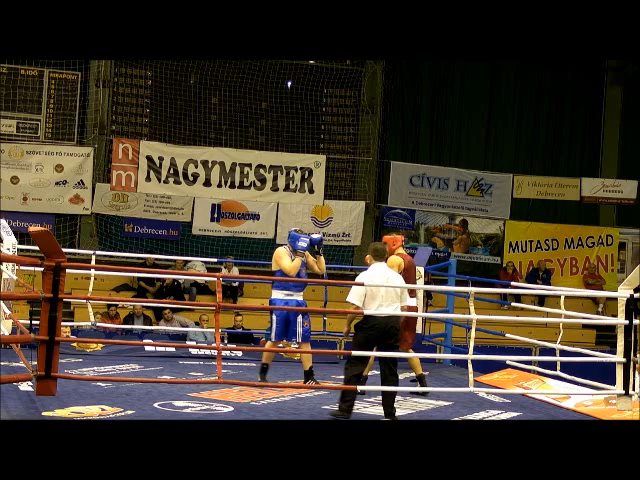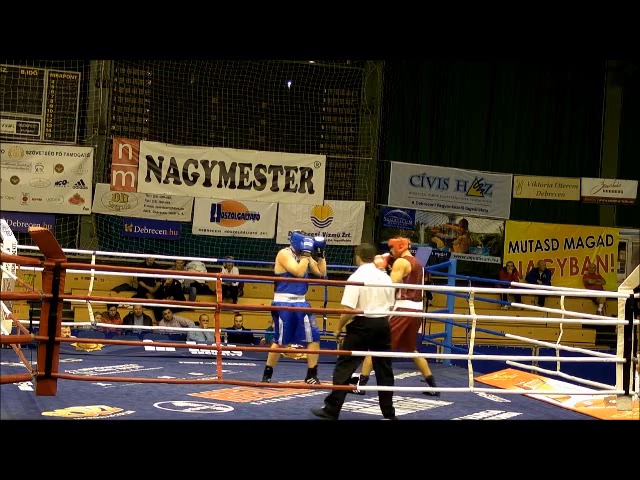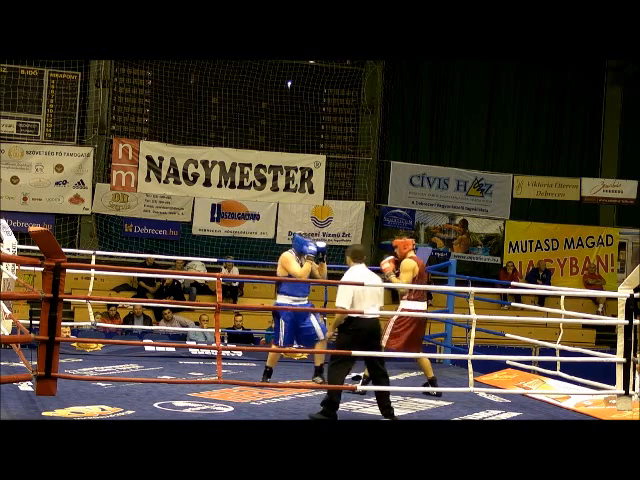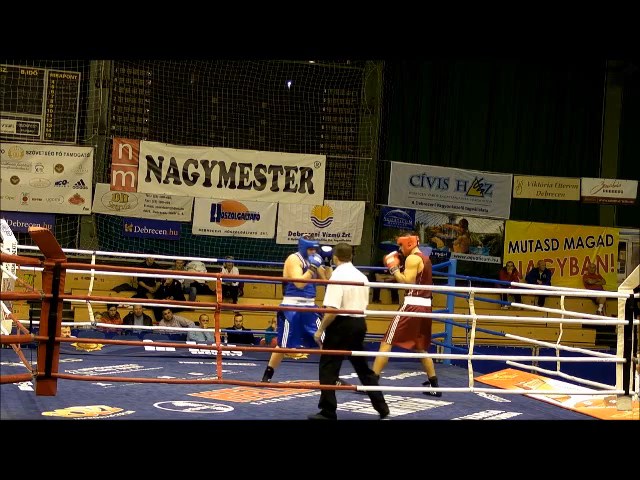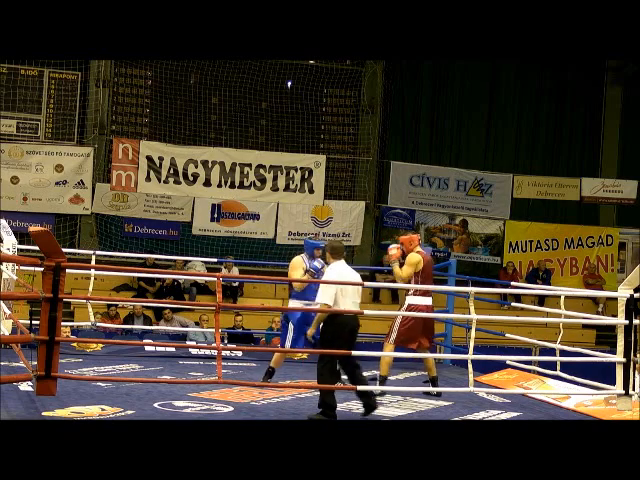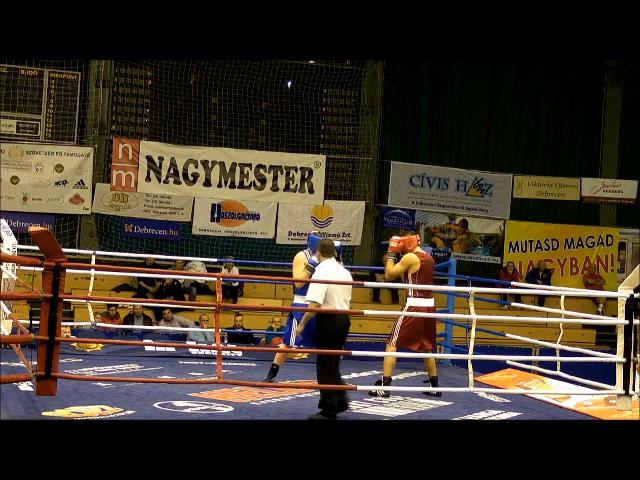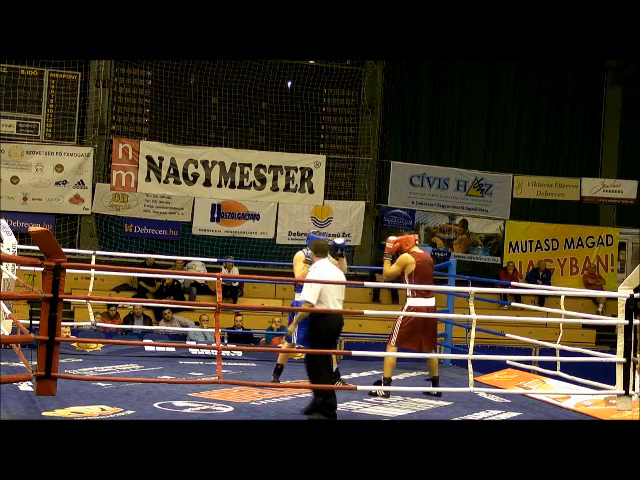
dt=0.1s
person 1, frame 1
left shoulder: (365, 276)
right shoulder: (397, 277)
left elbow: (355, 307)
right elbow: (404, 307)
left wrist: (347, 325)
left hip: (370, 323)
right hip: (392, 323)
left knee: (354, 365)
right knee: (389, 369)
left ankle: (345, 407)
right ankle: (389, 412)
person 1, frame 2
left shoulder: (356, 278)
right shoulder: (386, 278)
left elbow: (348, 308)
right elbow: (390, 306)
left wrist: (338, 327)
left hip: (362, 325)
right hip: (382, 324)
left knee: (344, 366)
right knee: (384, 369)
left ankle: (332, 408)
right ankle: (388, 411)
person 1, frame 3
left shoulder: (348, 278)
right shoulder: (375, 278)
left elbow: (342, 310)
left wrist: (331, 329)
left hip: (354, 326)
right hip: (373, 324)
left knee: (337, 366)
right knee: (378, 369)
left ankle: (329, 410)
right ankle: (387, 410)
person 1, frame 4
left shoulder: (337, 277)
right shoulder: (362, 277)
left elbow: (332, 310)
left wrist: (320, 329)
left hip: (342, 325)
right hip: (359, 323)
left knee: (328, 367)
right knee: (363, 368)
left ankle: (328, 411)
right ankle: (381, 407)
person 1, frame 5
left shoulder: (330, 275)
right shoulder: (354, 274)
left elbow: (325, 307)
left wrist: (314, 326)
left hip: (336, 322)
right hip: (352, 320)
left knee: (327, 366)
right knee: (350, 364)
left ankle: (328, 411)
right ankle: (369, 400)
person 1, frame 6
left shoulder: (321, 273)
right shoulder: (345, 272)
left elbow: (315, 305)
left wrist: (302, 324)
left hip: (328, 320)
right hip: (343, 319)
left knee: (325, 366)
right knee: (331, 364)
left ankle: (328, 409)
right ankle: (340, 402)
person 1, frame 7
left shoulder: (315, 273)
right shoulder: (338, 272)
left elbow: (308, 305)
left wrist: (294, 323)
left hip: (322, 320)
right hip: (336, 318)
left knee: (320, 365)
right knee: (314, 362)
left ankle: (328, 410)
right ankle: (319, 403)
person 2, frame 1
left shoulder: (394, 259)
right shoulder: (410, 260)
right wrist: (385, 264)
right hip: (412, 306)
right knee: (406, 347)
left ankle: (360, 382)
right ankle: (422, 381)
person 2, frame 2
left shoulder: (400, 262)
right shoulder: (416, 263)
right wrist: (391, 265)
left hip: (402, 308)
right hip: (416, 309)
right knee: (411, 349)
left ankle: (360, 383)
right ankle: (432, 385)
person 2, frame 3
left shoulder: (407, 263)
right shoulder: (419, 262)
left elbow: (403, 287)
left wrist: (389, 273)
right wrist: (396, 268)
left hip: (408, 309)
right hip: (421, 310)
left knee: (382, 345)
right knee: (416, 350)
left ankle: (364, 382)
right ankle: (433, 385)
person 2, frame 4
left shoulder: (413, 259)
right shoulder: (425, 258)
left elbow: (407, 282)
left wrist: (394, 268)
right wrist: (401, 263)
left hip: (413, 305)
right hip: (426, 306)
left knee: (387, 342)
right knee: (420, 348)
right ankle: (434, 385)
person 2, frame 5
left shoulder: (413, 256)
right shoulder: (427, 257)
left elbow: (401, 279)
left wrist: (394, 261)
right wrist: (401, 257)
left hip: (413, 304)
right hip: (427, 305)
left knee: (390, 342)
right knee: (424, 347)
left ankle: (381, 383)
right ankle: (434, 385)
person 2, frame 6
left shoulder: (410, 257)
right shoulder: (428, 258)
left elbow: (389, 274)
left wrist: (391, 253)
right wrist: (398, 254)
left hip: (414, 306)
right hip: (429, 306)
left knee: (392, 344)
right knee: (426, 348)
left ankle: (384, 385)
right ankle: (434, 385)
person 2, frame 7
left shoulder: (406, 257)
right shoulder: (428, 257)
left elbow: (387, 274)
left wrist: (388, 255)
left hip: (414, 306)
right hip: (430, 305)
left knee: (392, 345)
right knee: (429, 347)
left ankle: (384, 386)
right ankle: (435, 385)
person 3, frame 1
left shoulder: (304, 253)
right shoulder: (281, 251)
left elbow: (321, 270)
right elbow: (291, 271)
left wrist: (318, 251)
right wrist: (300, 252)
left hip: (297, 301)
right hip: (280, 301)
left knee: (304, 340)
right knee: (275, 339)
left ankle: (309, 377)
right ankle: (263, 373)
person 3, frame 2
left shoulder: (305, 255)
right shoulder: (284, 253)
left elbow: (321, 272)
right elbow: (299, 272)
left wrist: (320, 253)
right wrist: (305, 253)
left hip: (300, 303)
right hip: (284, 304)
left knee: (313, 338)
right knee: (280, 341)
left ankle: (311, 376)
right ankle: (267, 375)
person 3, frame 3
left shoulder: (306, 257)
right shoulder: (287, 256)
left elbow: (321, 276)
right elbow: (301, 275)
left wrist: (322, 258)
right wrist: (309, 257)
left hip: (303, 305)
right hip: (286, 306)
left knee: (321, 336)
right knee: (280, 343)
left ankle: (318, 374)
right ankle: (266, 375)
person 3, frame 4
left shoulder: (312, 260)
right shoulder: (293, 259)
left elbow: (327, 279)
right elbow: (299, 283)
right wrist: (313, 267)
left hip: (310, 307)
right hip: (292, 308)
right knee: (284, 345)
right ankle: (267, 375)
person 3, frame 5
left shoulder: (320, 262)
right shoulder: (298, 261)
right elbow: (297, 287)
right wrist: (311, 272)
right hip: (297, 310)
right knee: (286, 346)
right ankle: (268, 376)
person 3, frame 6
right shoulder: (301, 257)
right elbow: (298, 283)
right wrist: (310, 266)
right hip: (302, 306)
right knee: (289, 343)
right ankle: (271, 374)
person 3, frame 7
left shoulder: (326, 256)
right shoulder: (301, 255)
left elbow: (342, 270)
right elbow: (300, 278)
left wrist: (340, 254)
right wrist: (309, 260)
right hip: (303, 303)
right knee: (291, 341)
left ankle: (336, 378)
right ankle: (277, 372)
